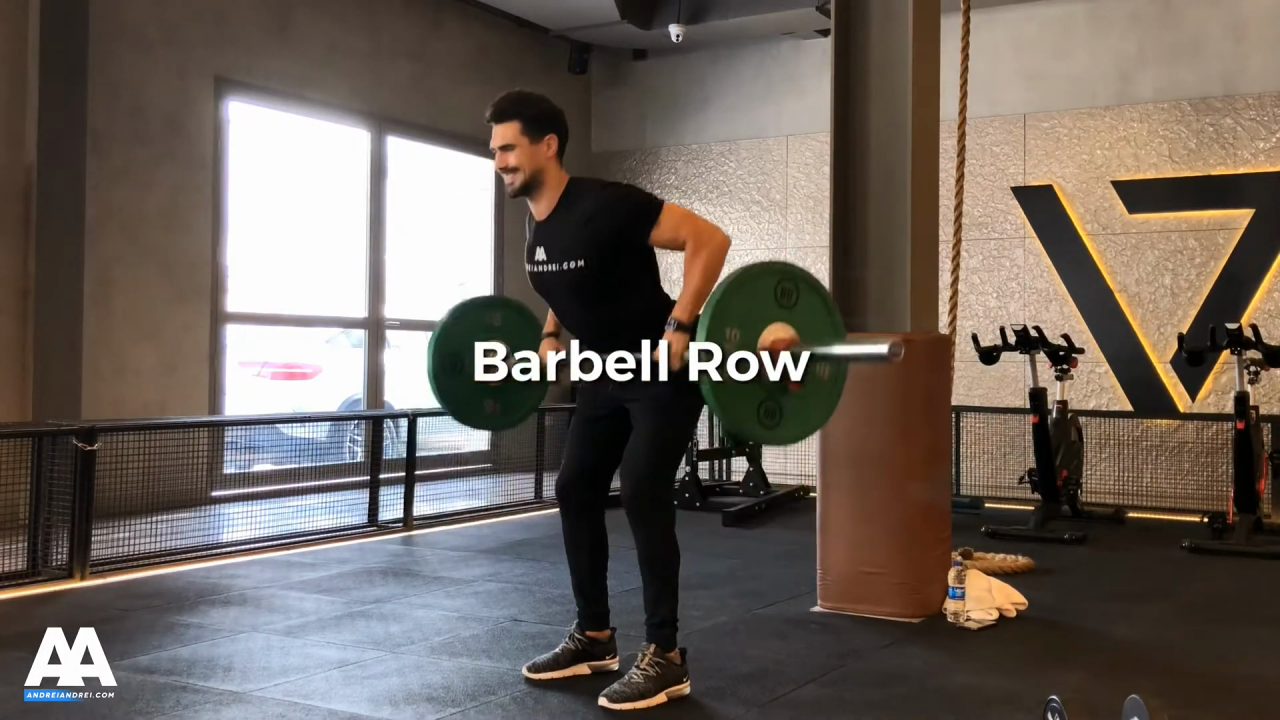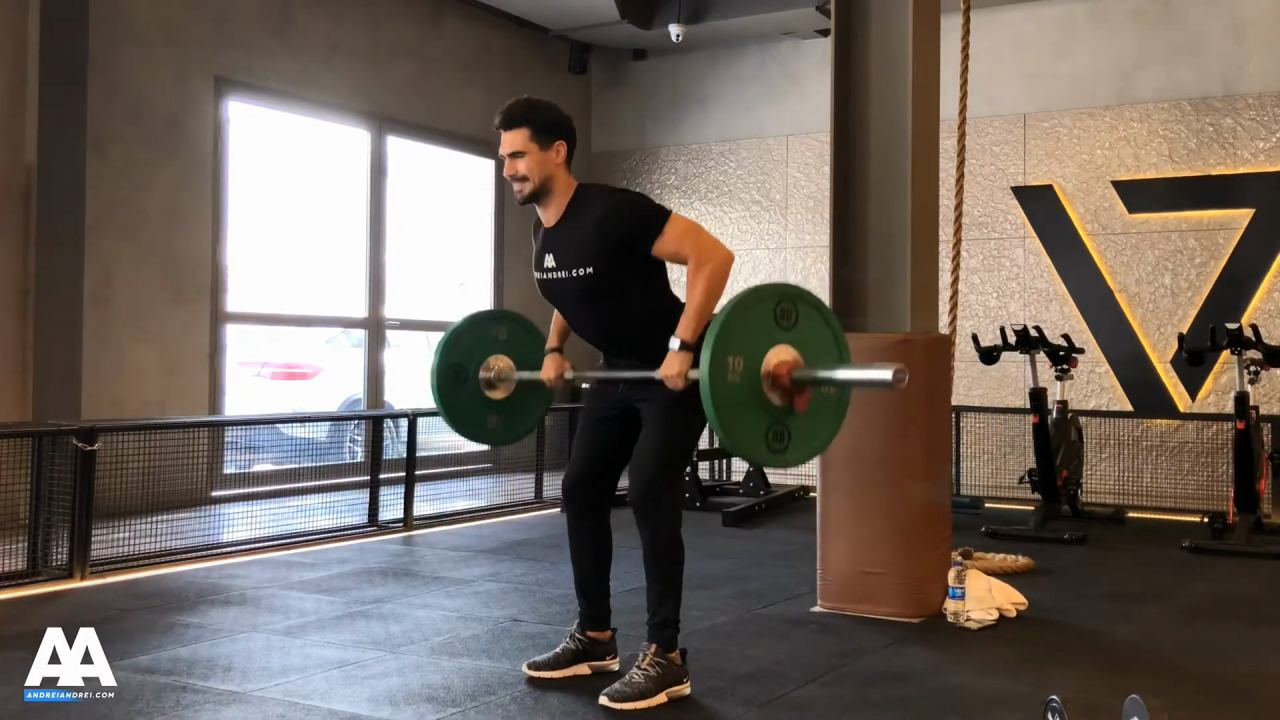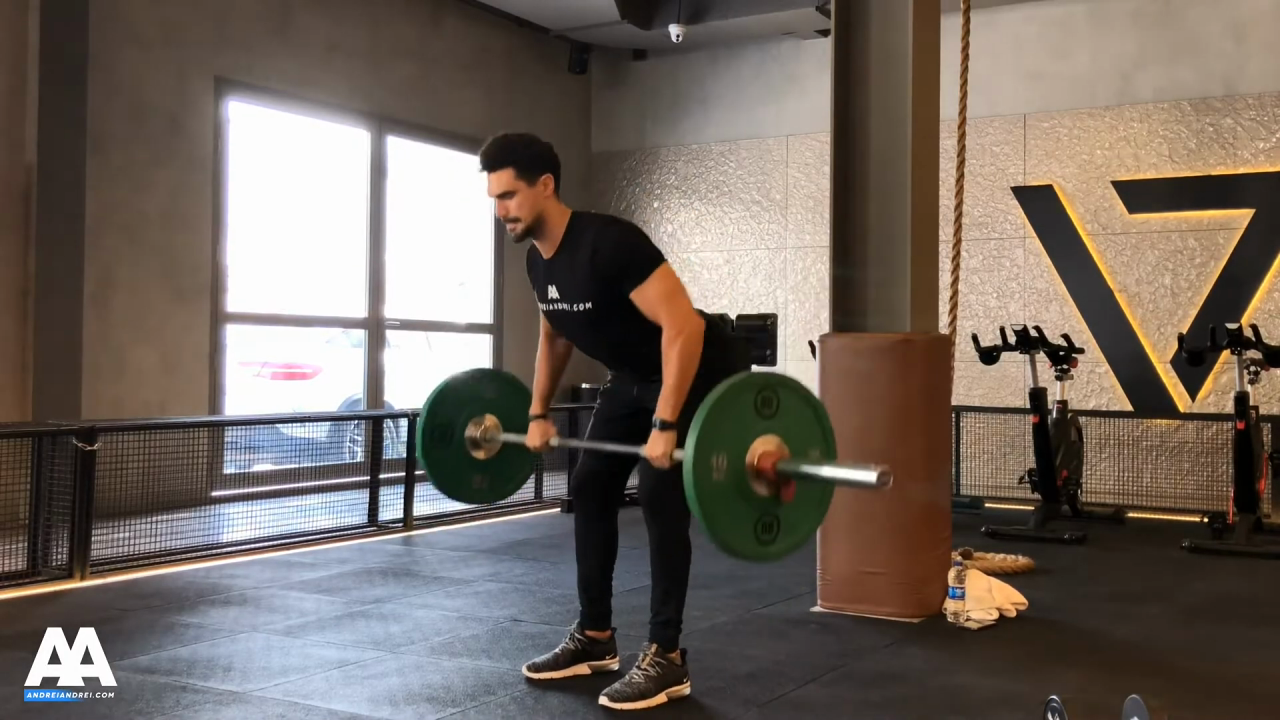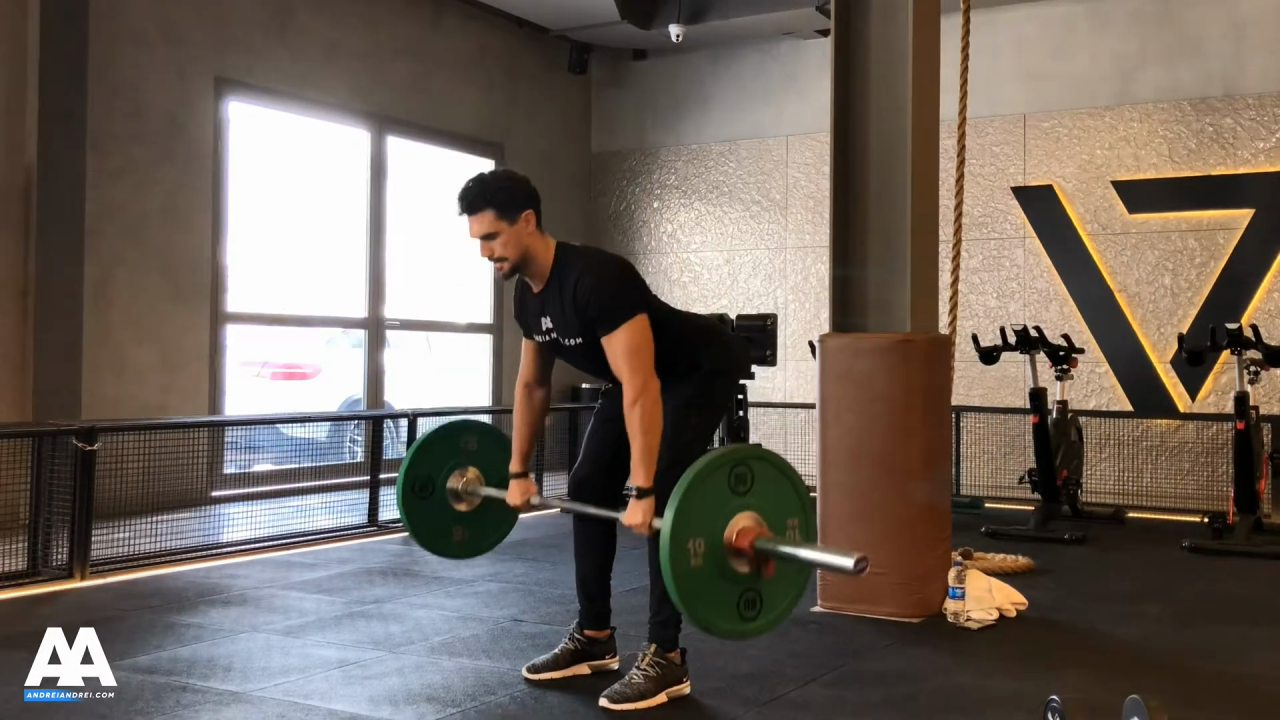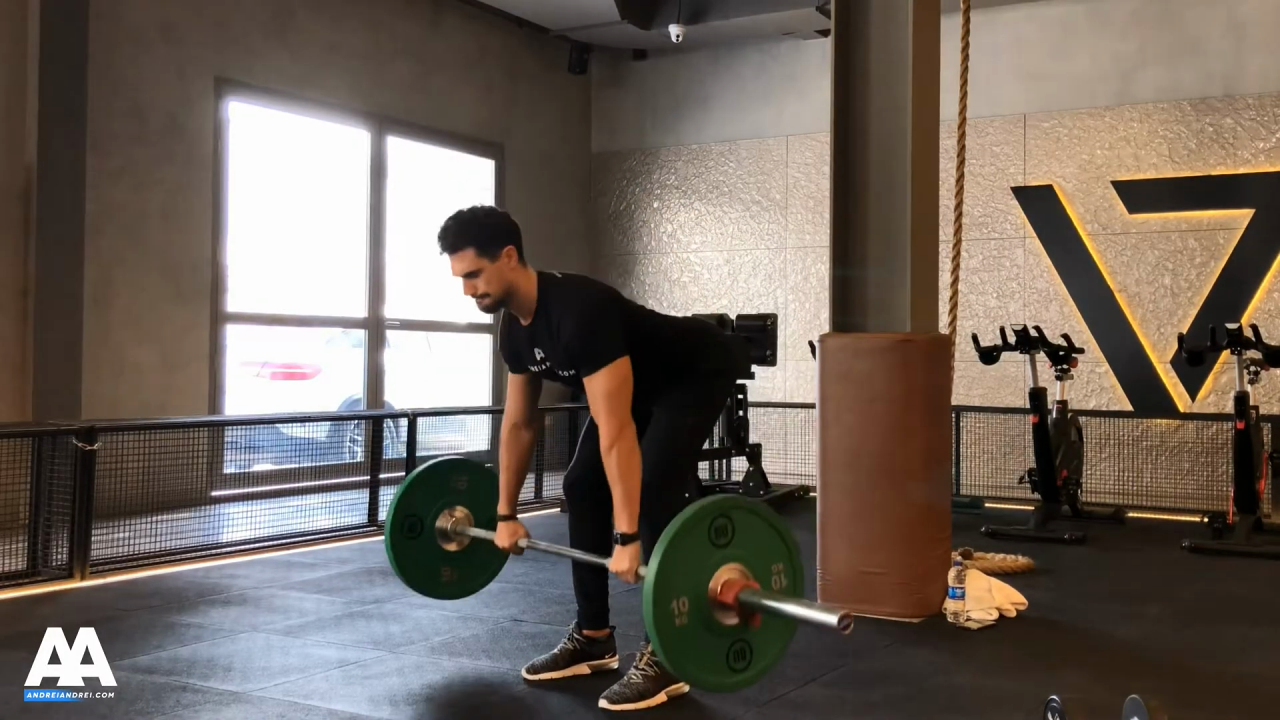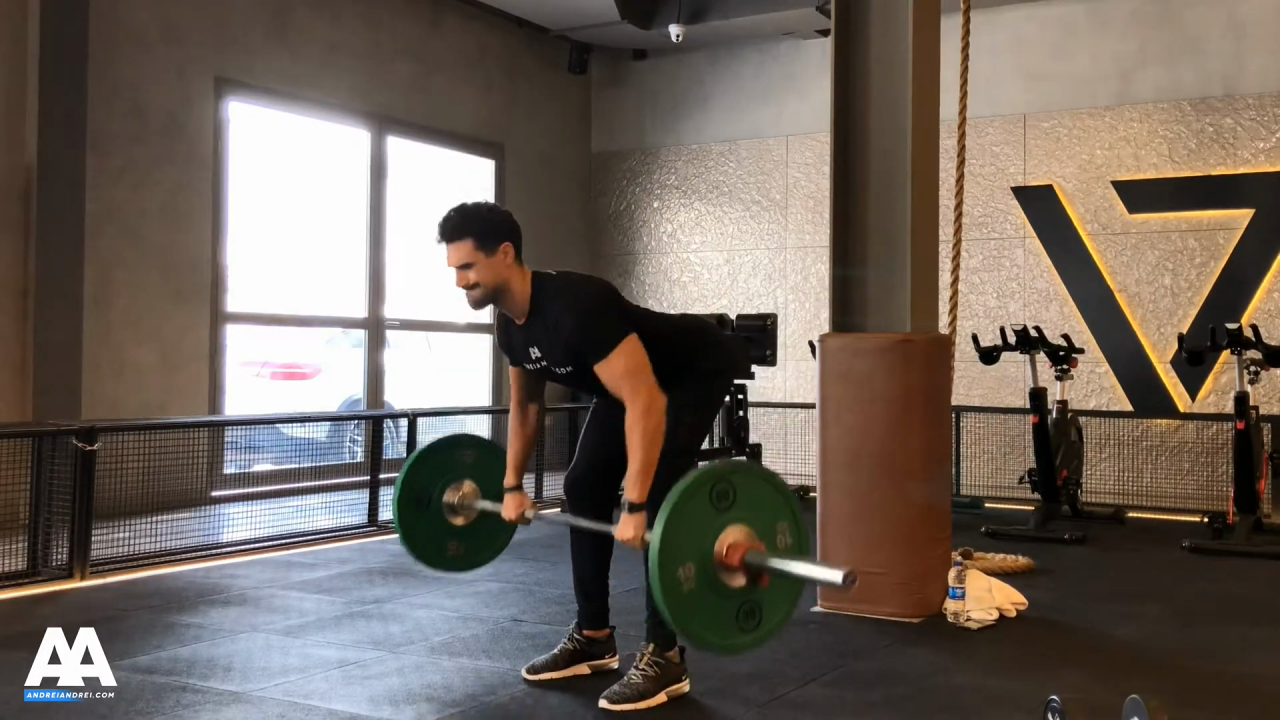
dt=0.3s
person 1, frame 1
left shoulder: (605, 204)
right shoulder: (537, 224)
left elbow: (710, 240)
left wrist: (681, 328)
right wrist: (553, 334)
left hip: (667, 370)
right hip: (609, 370)
left knee: (643, 496)
right knee: (575, 492)
left ankle: (665, 659)
right ankle: (593, 637)
person 1, frame 2
left shoulder: (613, 211)
right shoulder: (543, 232)
left elbow: (712, 255)
left wrist: (683, 346)
right wrist: (555, 350)
left hip: (674, 370)
right hip: (619, 371)
left knee: (650, 496)
right knee: (581, 491)
left ankle: (665, 658)
right ankle: (594, 637)
person 1, frame 3
left shoulder: (609, 243)
right shoulder: (538, 262)
left elbow: (684, 326)
right elbow: (554, 337)
left wrist: (666, 426)
right wrist: (539, 414)
left hip: (697, 368)
right hip: (631, 374)
left knee: (662, 493)
right knee: (589, 488)
left ankle: (666, 658)
right ankle: (594, 636)
person 1, frame 4
left shoulder: (596, 279)
right shoulder: (527, 297)
left elbow: (641, 388)
right elbow: (532, 385)
left wrist: (642, 493)
right wrist: (519, 471)
left hip: (699, 371)
right hip: (633, 377)
left knee: (661, 495)
right knee: (587, 489)
left ankle: (665, 657)
right ankle: (594, 637)
person 1, frame 5
left shoulder: (580, 312)
right shoulder: (515, 329)
left elbow: (616, 433)
right elbow: (518, 425)
left wrist: (628, 540)
right wrist: (506, 514)
left hip: (697, 372)
right hip: (642, 379)
left knee: (655, 492)
right knee: (581, 487)
left ankle: (663, 658)
right ankle: (593, 636)
person 1, frame 6
left shoulder: (576, 307)
right shoulder: (510, 324)
left elbow: (646, 402)
right elbow: (525, 403)
left wrist: (636, 510)
right wrist: (514, 485)
left hip: (694, 369)
right hip: (630, 379)
left knee: (652, 500)
right knee: (582, 490)
left ankle: (664, 658)
right ankle: (592, 636)
